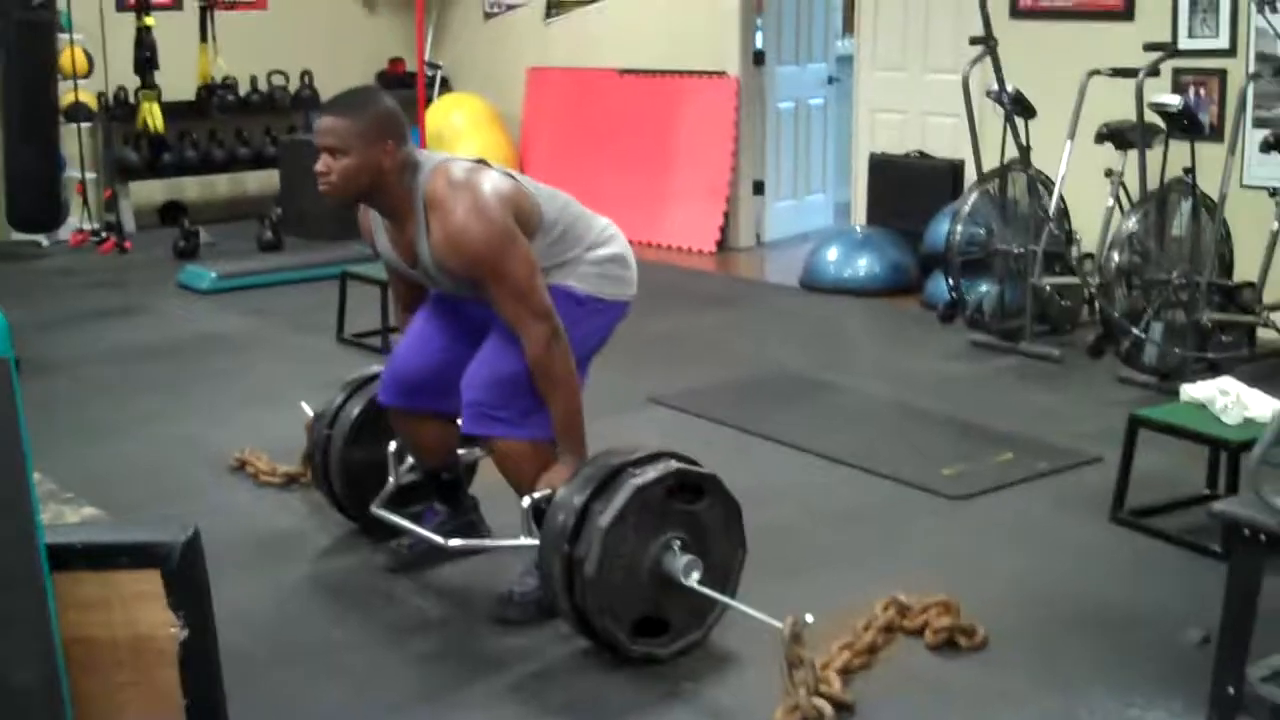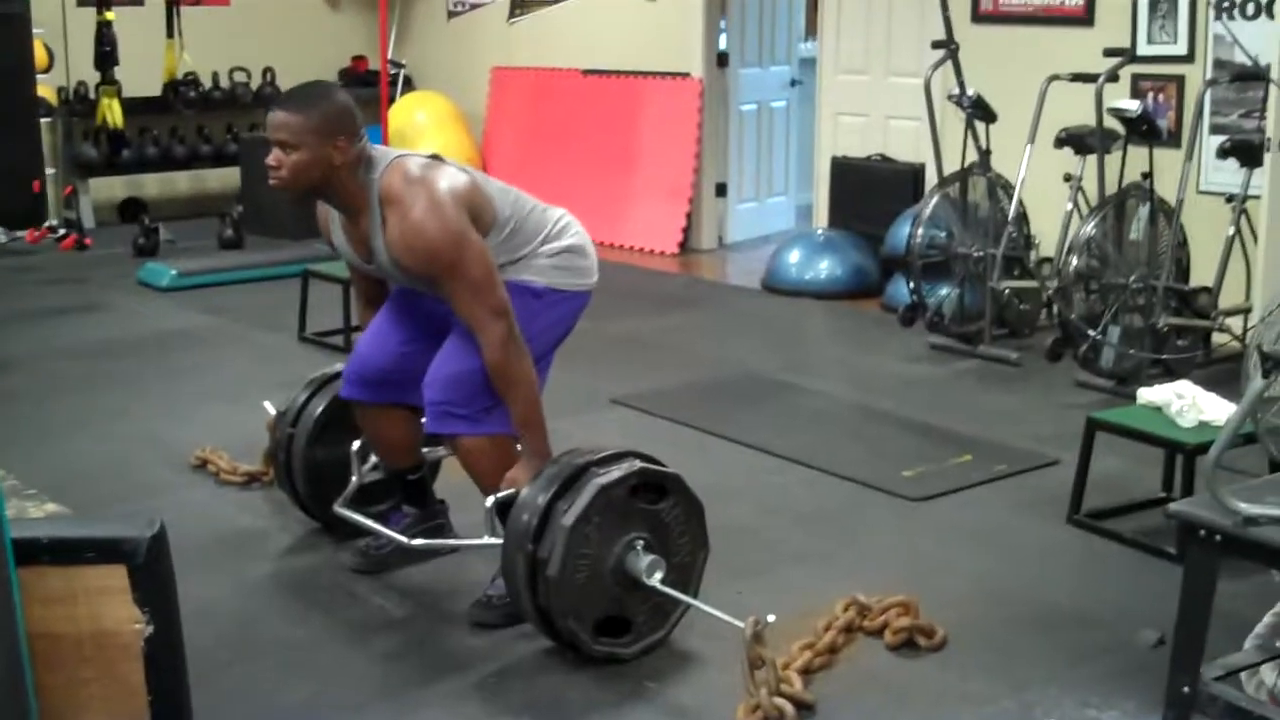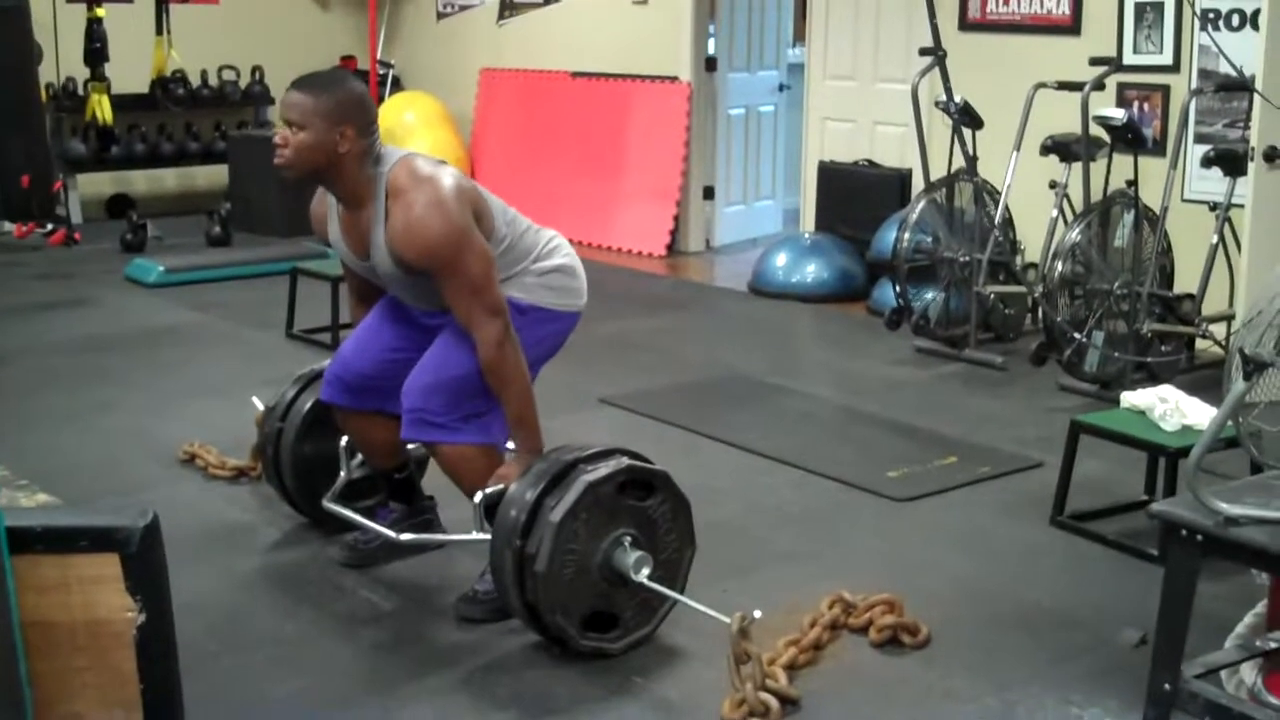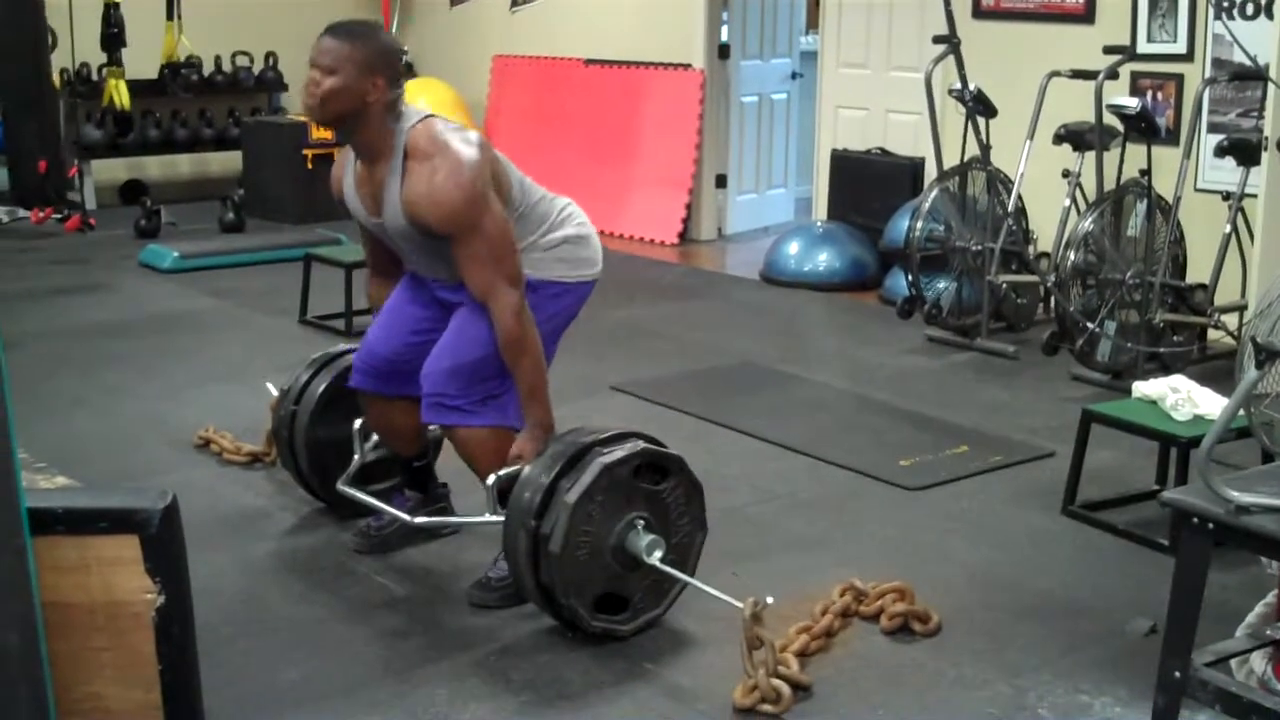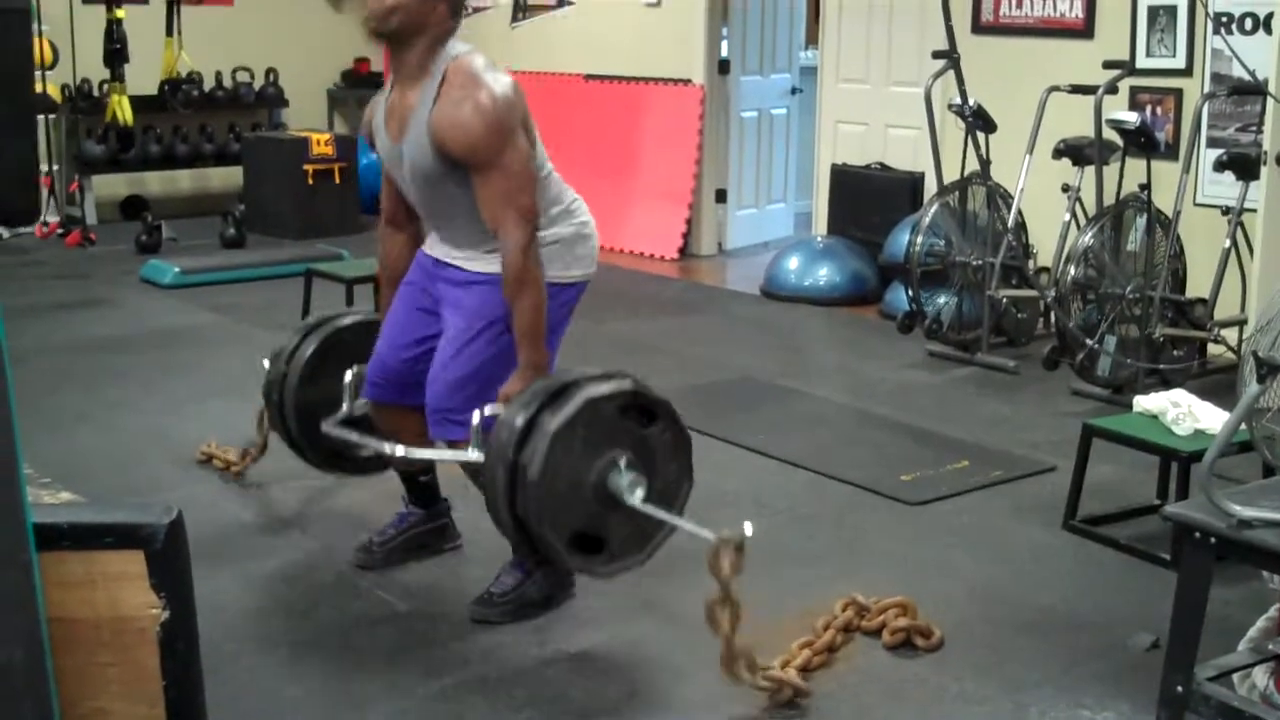
dt=0.4s
person 1, frame 1
left shoulder: (463, 214)
right shoulder: (376, 211)
left elbow: (541, 332)
right elbow: (410, 303)
left wrist: (573, 460)
left hip: (583, 276)
right hip: (496, 279)
left knee: (493, 400)
right knee: (406, 383)
right ankle: (455, 513)
person 1, frame 2
left shoulder: (419, 210)
right shoulder: (333, 203)
left elbow: (498, 330)
right elbow: (372, 297)
left wrist: (536, 459)
right wrist: (382, 353)
left hip: (544, 267)
right hip: (458, 273)
left knee: (456, 398)
right knee: (369, 379)
right ankle: (423, 516)
person 1, frame 3
left shoulder: (422, 208)
right shoulder: (328, 205)
left elbow: (492, 331)
right elbow: (365, 296)
left wrist: (529, 457)
right wrist: (375, 354)
left hip: (532, 288)
left knee: (435, 406)
right knee: (349, 382)
right ankle: (410, 511)
person 1, frame 4
left shoulder: (441, 172)
right shoulder: (348, 170)
left elbow: (507, 301)
right elbow: (384, 269)
left wrist: (540, 433)
right wrist: (394, 336)
left hip: (547, 261)
left knee: (454, 390)
right knee: (376, 370)
right ankle: (424, 497)
person 1, frame 5
left shoulder: (472, 102)
right shoulder: (384, 105)
left elbow: (518, 241)
right elbow: (398, 225)
left wrist: (530, 373)
right wrist: (390, 329)
left hip: (540, 256)
right hip: (450, 254)
left knee: (461, 409)
right knee: (387, 383)
left ankle: (543, 561)
right ankle: (428, 515)
